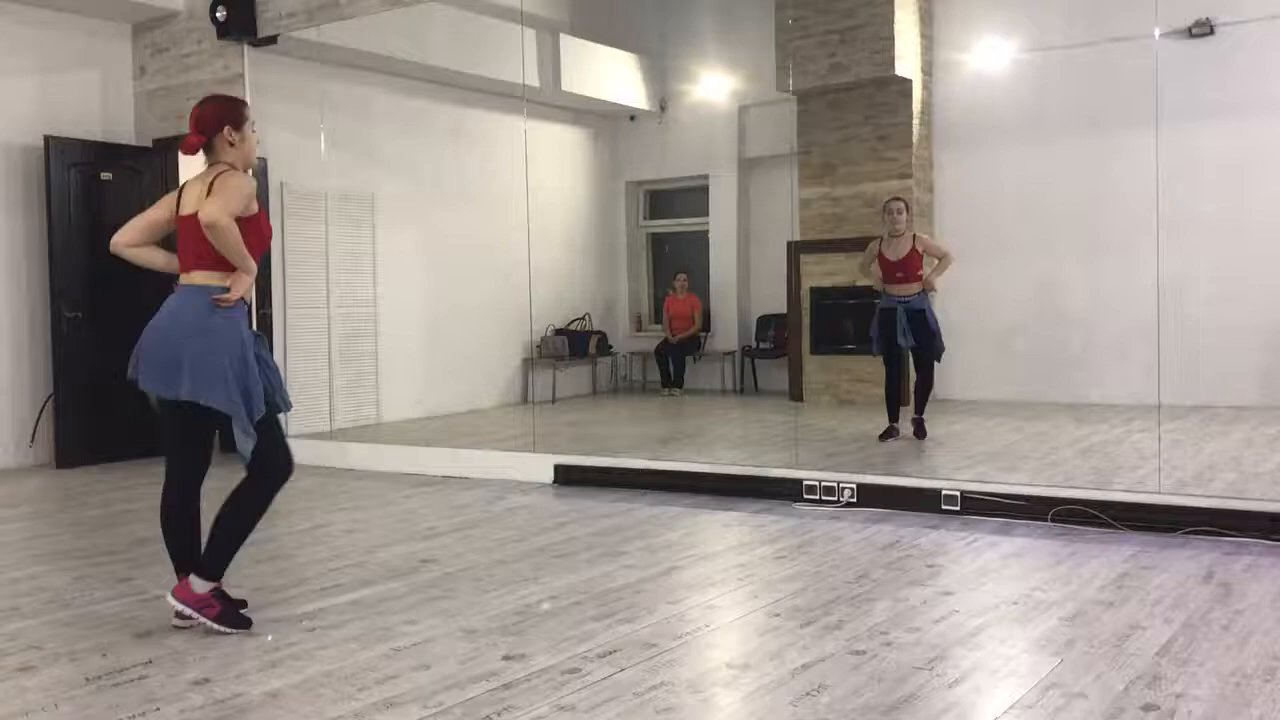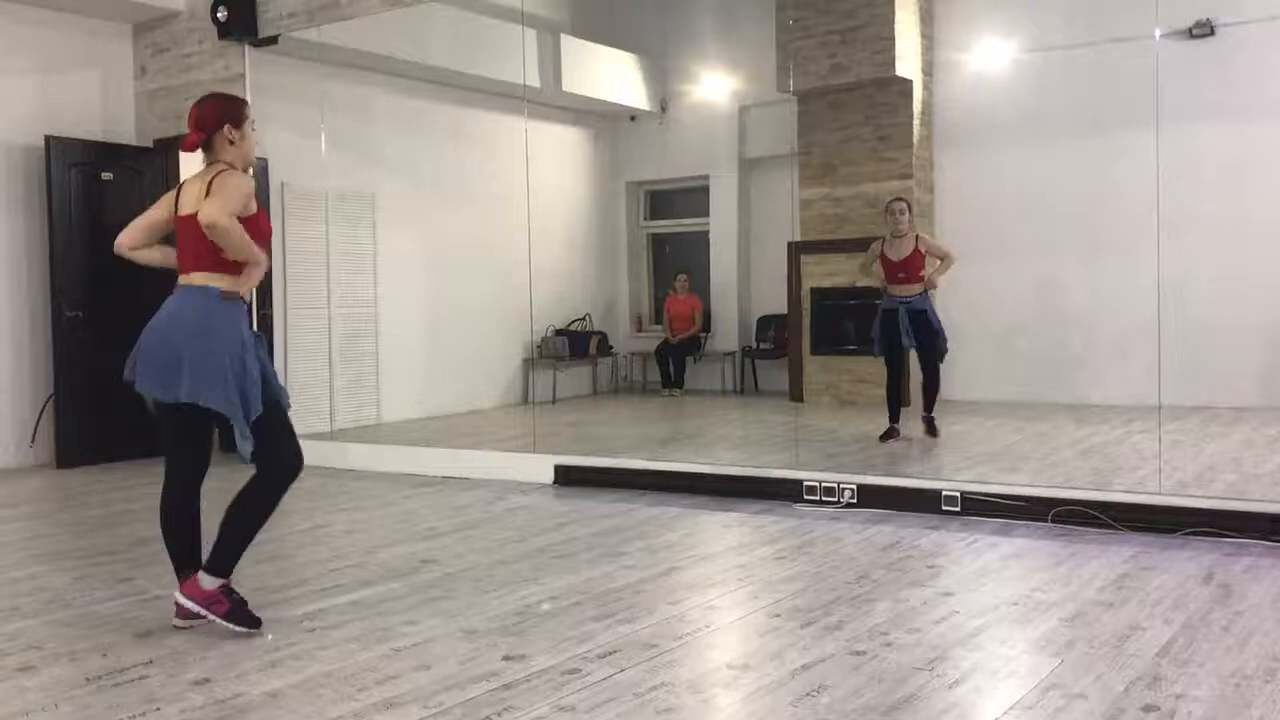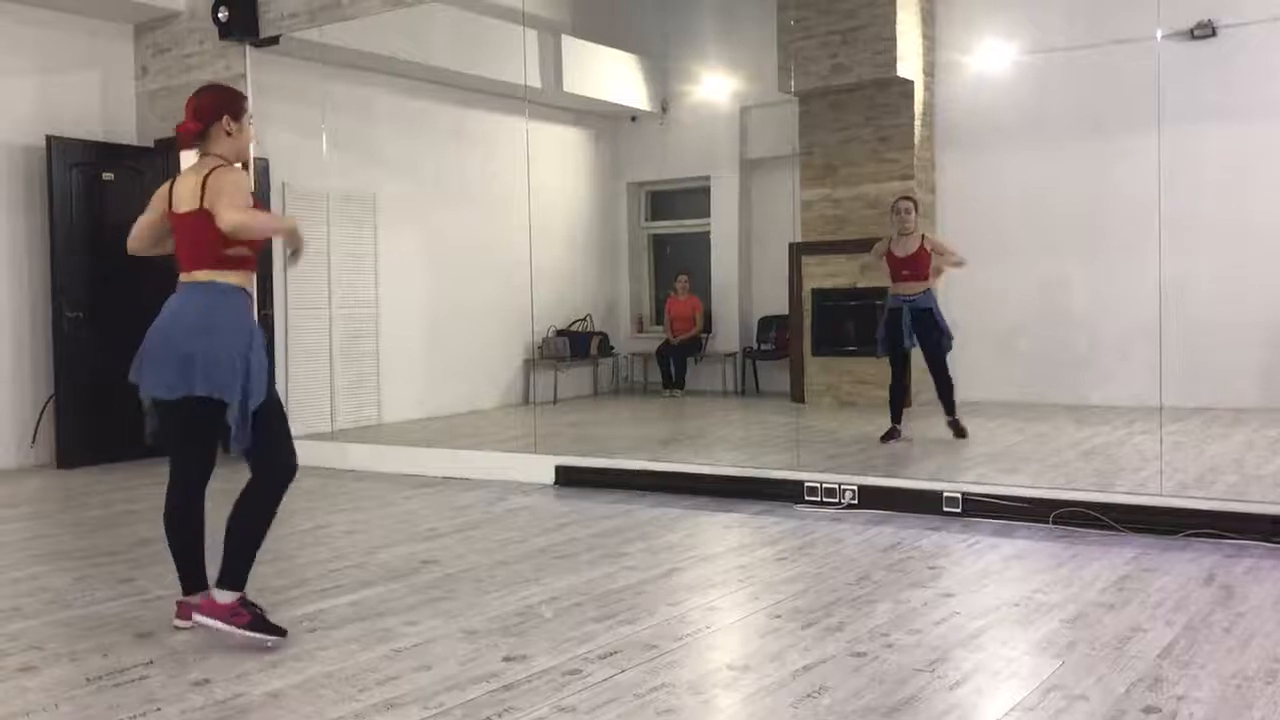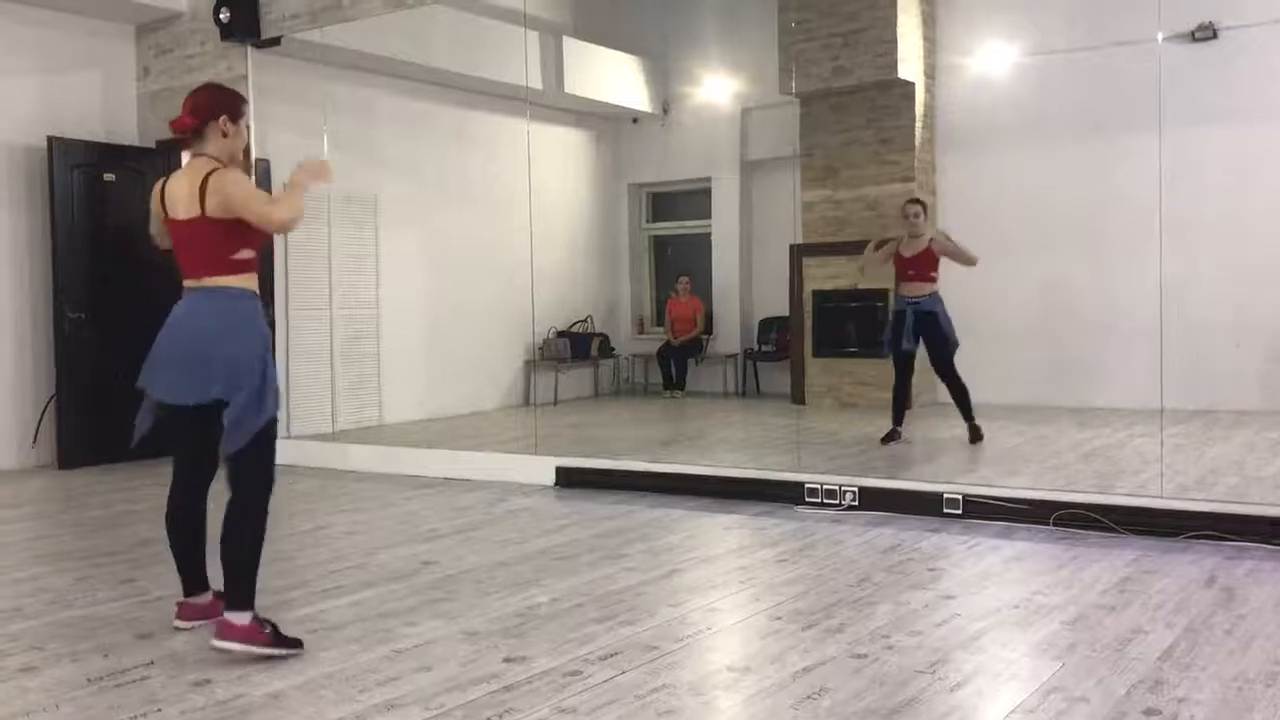
dt=0.1s
person 1, frame 1
left shoulder: (182, 192)
right shoulder: (236, 183)
left elbow: (122, 243)
right elbow: (215, 219)
right wrist: (245, 267)
left hip: (173, 324)
right hip: (214, 329)
left knee: (183, 471)
right knee: (272, 465)
left ankle: (191, 588)
right ankle: (200, 584)
person 1, frame 2
left shoulder: (181, 192)
right shoulder: (235, 182)
left elbow: (127, 245)
right elbow: (215, 220)
right wrist: (257, 260)
left hip: (172, 327)
right hip: (214, 329)
left knee: (182, 472)
right knee: (281, 460)
left ankle: (193, 587)
right ankle: (210, 581)
person 1, frame 3
left shoulder: (172, 186)
right shoulder: (226, 176)
left elbow: (138, 245)
right elbow: (236, 224)
right wrist: (284, 226)
left hip: (175, 323)
right hip: (222, 324)
left knee: (186, 471)
right knee: (275, 465)
left ankle: (194, 594)
right ankle: (226, 597)
person 1, frame 4
left shoulder: (165, 188)
right shoulder: (224, 180)
right elbow: (281, 219)
right wrist: (301, 179)
left hip: (185, 329)
right hip: (233, 328)
left knee: (190, 476)
right knee: (250, 482)
left ankle: (195, 597)
right ankle: (238, 618)
person 2, frame 1
left shoulder: (919, 241)
right shoulder: (877, 246)
left elbow: (947, 256)
right elbow: (864, 267)
left wrist: (933, 275)
right wrist: (875, 278)
left hip: (917, 307)
right hip: (890, 309)
left knee: (925, 368)
right knee: (893, 370)
left ankle: (918, 417)
right ankle: (893, 424)
person 2, frame 2
left shoulder: (921, 242)
right shoulder: (879, 246)
left elbow: (949, 257)
right elbow: (865, 266)
left wrist: (936, 274)
right wrist: (877, 275)
left hip: (919, 308)
right hip: (892, 310)
left knee: (931, 367)
right knee: (894, 371)
left ankle: (928, 416)
right ankle: (894, 425)
person 2, frame 3
left shoulder: (927, 241)
right shoulder: (886, 244)
left elbow: (960, 260)
right elbow: (867, 262)
left wrist: (944, 262)
right wrist: (875, 261)
left hip: (924, 306)
right hip: (896, 309)
left knee: (938, 367)
right knee: (898, 371)
left ankle: (952, 418)
right ankle: (896, 426)
person 2, frame 4
left shoulder: (935, 244)
right shoulder: (895, 246)
left elbow: (972, 260)
right elbow: (869, 261)
left wrist: (948, 241)
right wrist: (875, 241)
left hip: (930, 310)
right hip: (903, 311)
left knee: (947, 370)
right knee: (902, 373)
left ankle: (971, 422)
right ankle: (896, 427)
